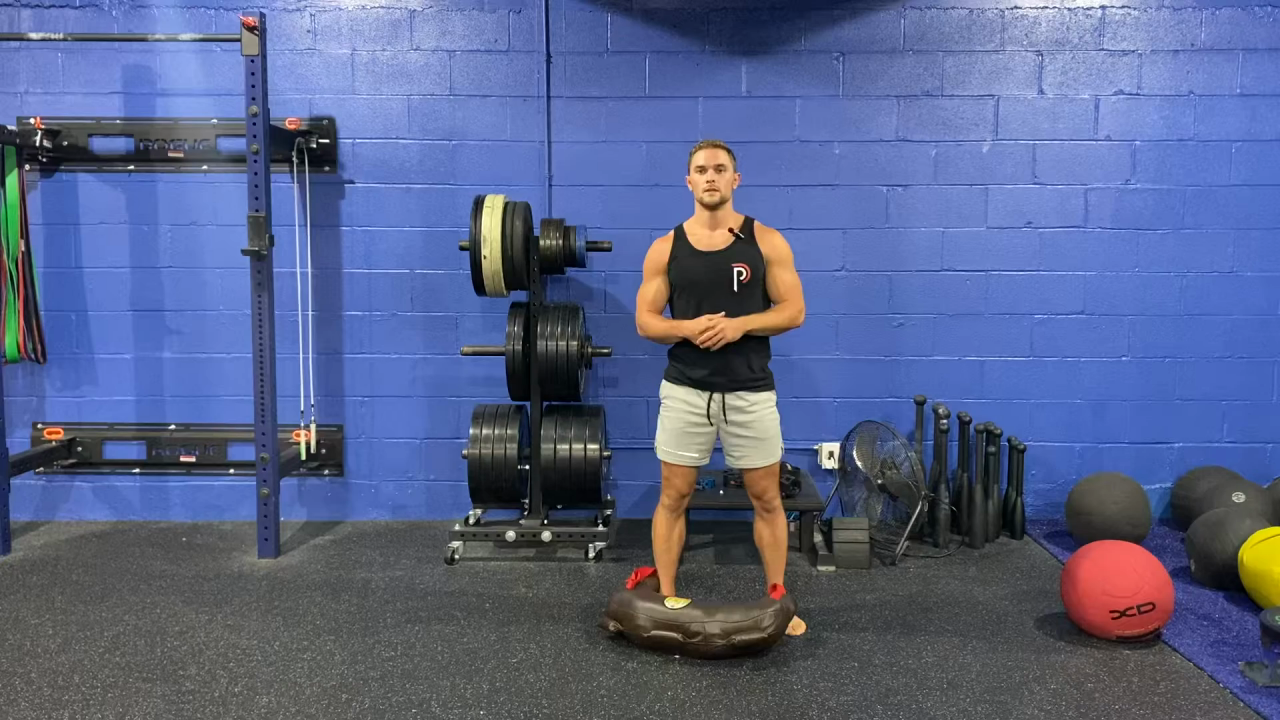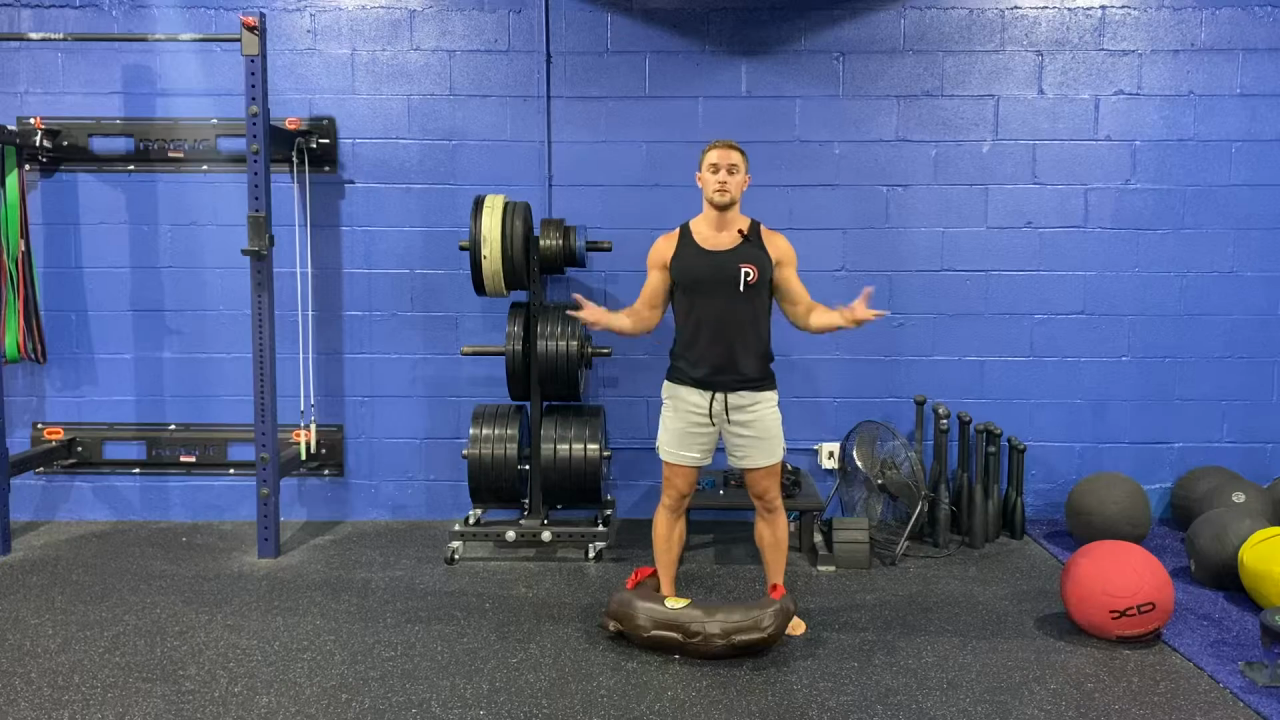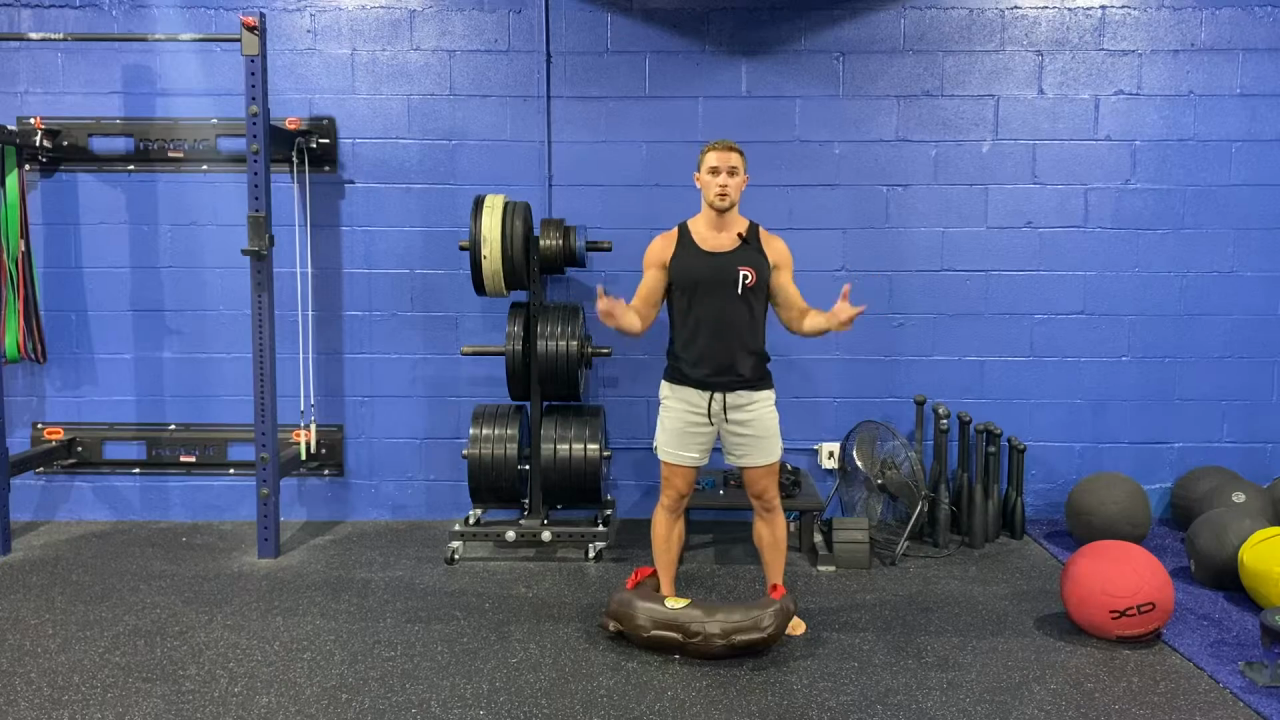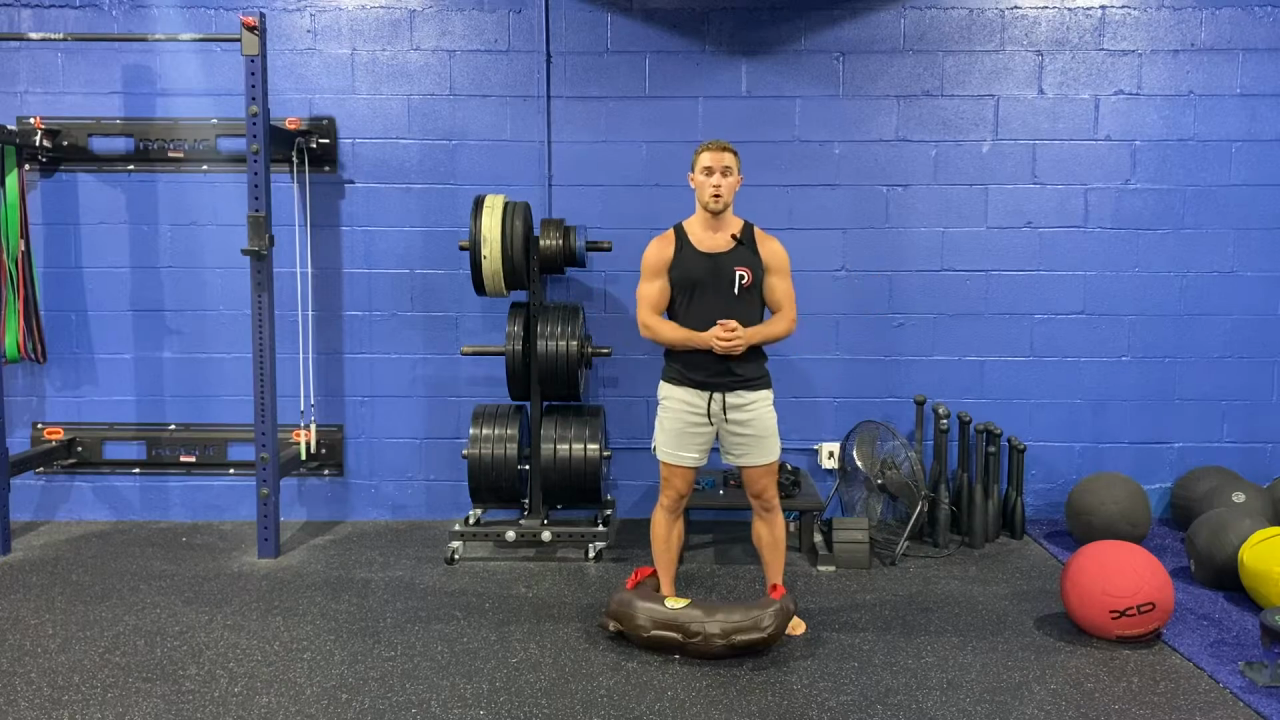
dt=0.3s
person 1, frame 1
left shoulder: (767, 241)
right shoulder: (665, 248)
left elbow: (794, 311)
right elbow: (645, 321)
left wrist: (739, 325)
right wrist: (686, 329)
left hip: (751, 392)
right hip: (684, 390)
left knee: (766, 498)
right knee: (673, 497)
right ankle: (666, 600)
person 1, frame 2
left shoulder: (772, 244)
right shoulder: (669, 246)
left elbow: (804, 312)
right elbow: (645, 316)
left wrist: (844, 317)
right wrist: (607, 319)
left hip: (753, 392)
right hip: (687, 391)
left knee: (768, 498)
right knee: (674, 497)
right ankle: (665, 599)
person 1, frame 3
left shoulder: (768, 245)
right shoulder: (666, 246)
left elbow: (795, 313)
right elbow: (641, 312)
left wrist: (830, 319)
right wrist: (617, 317)
left hip: (750, 392)
right hip: (684, 391)
left knee: (765, 498)
right knee: (672, 496)
right ankle: (664, 600)
person 1, frame 4
left shoulder: (765, 246)
right shoulder: (664, 247)
left elbow: (786, 317)
right elbow: (647, 320)
left wrist: (746, 337)
right wrist: (705, 339)
left hip: (749, 390)
right hip: (683, 390)
left knee: (765, 498)
right knee: (672, 496)
right ankle: (666, 599)
